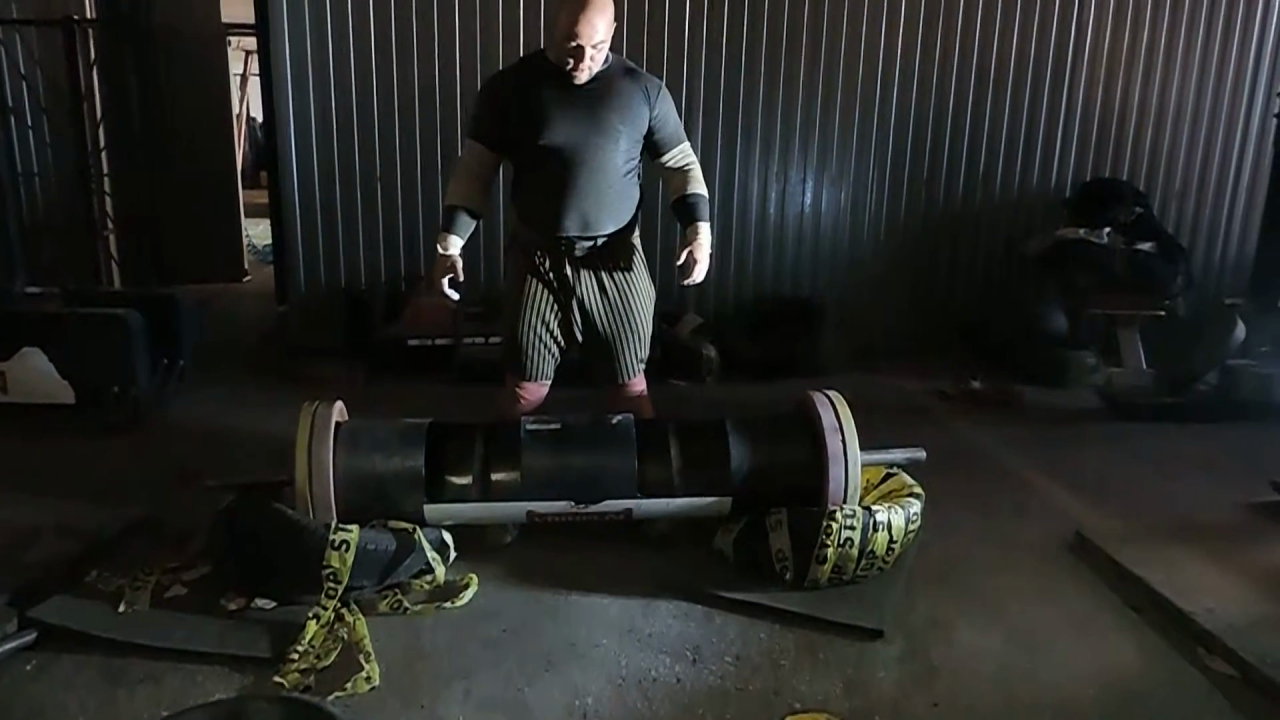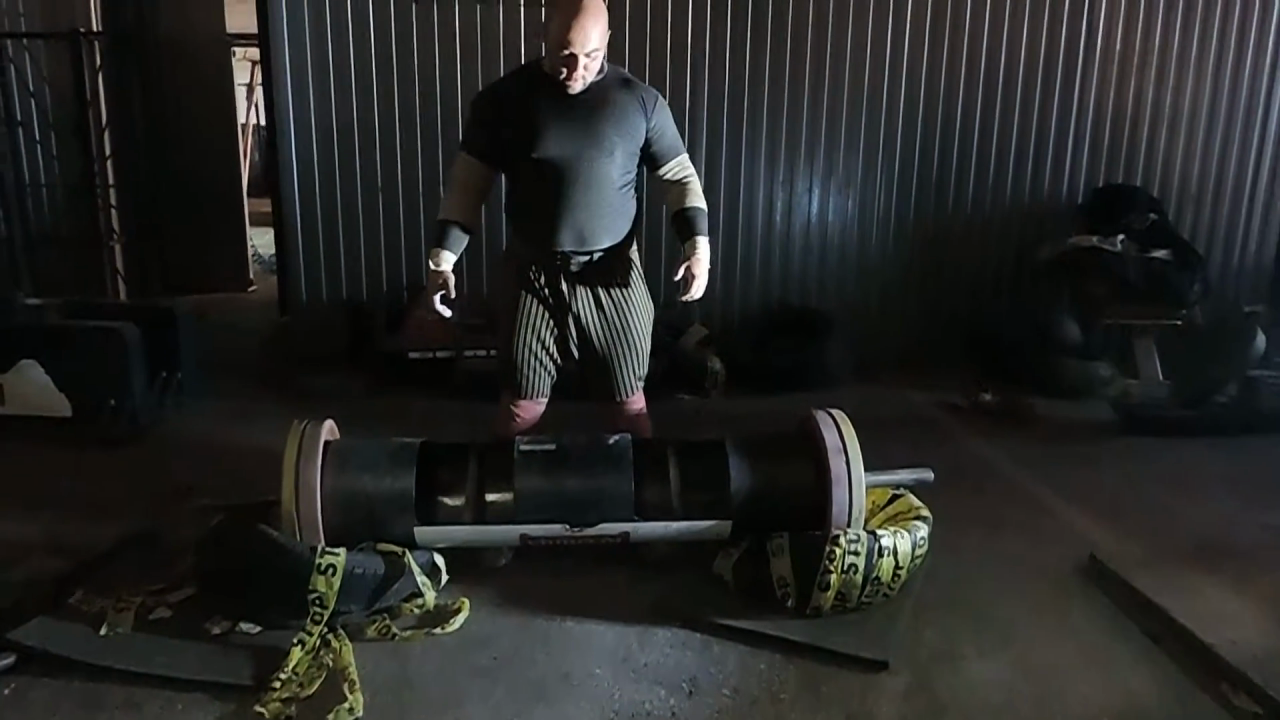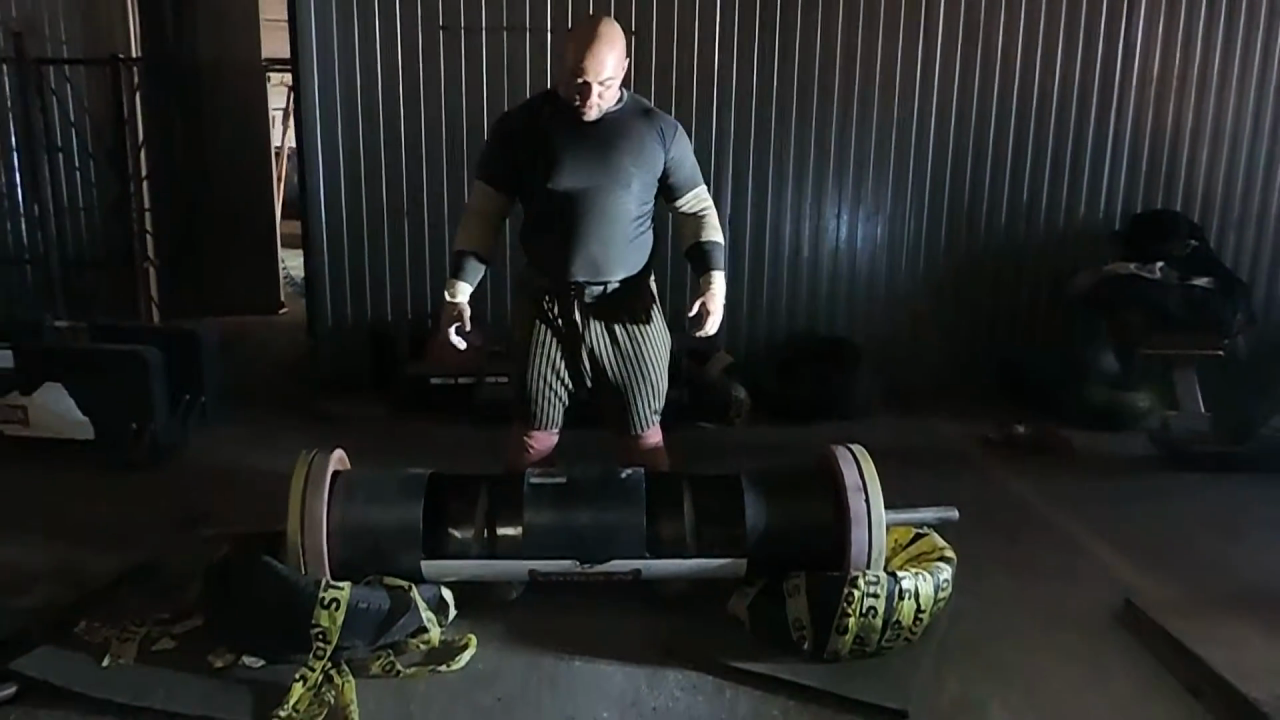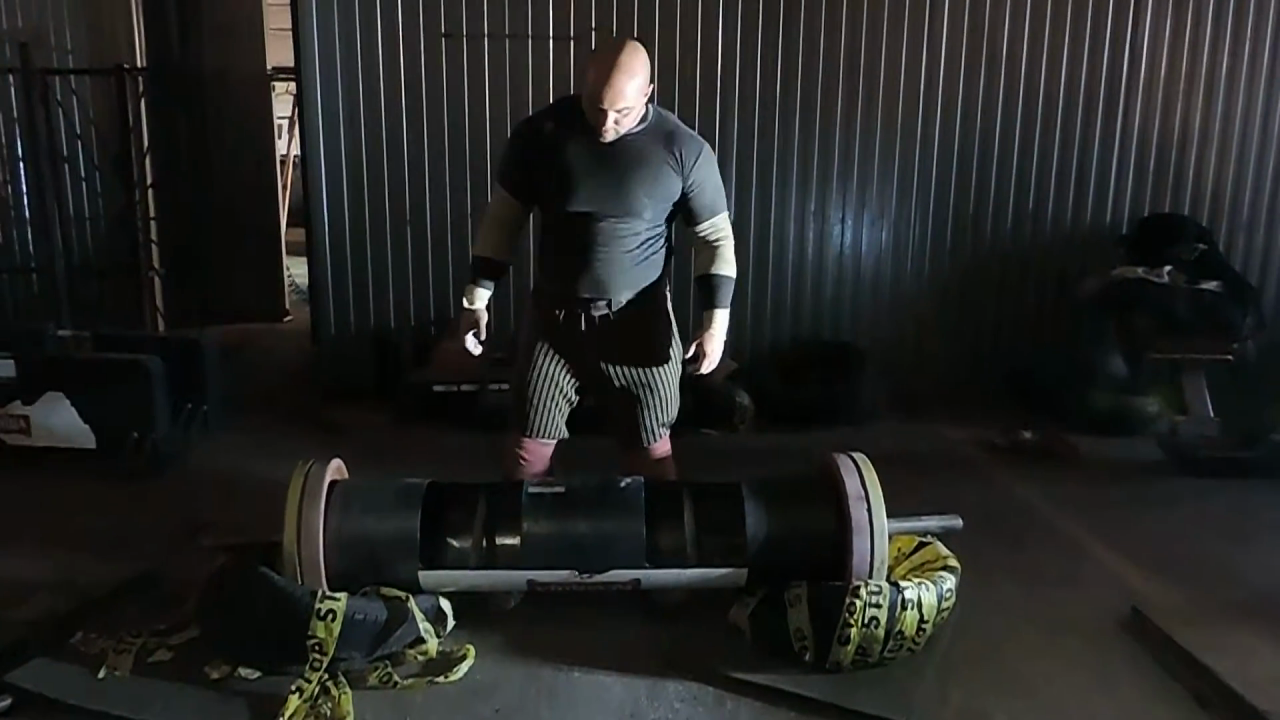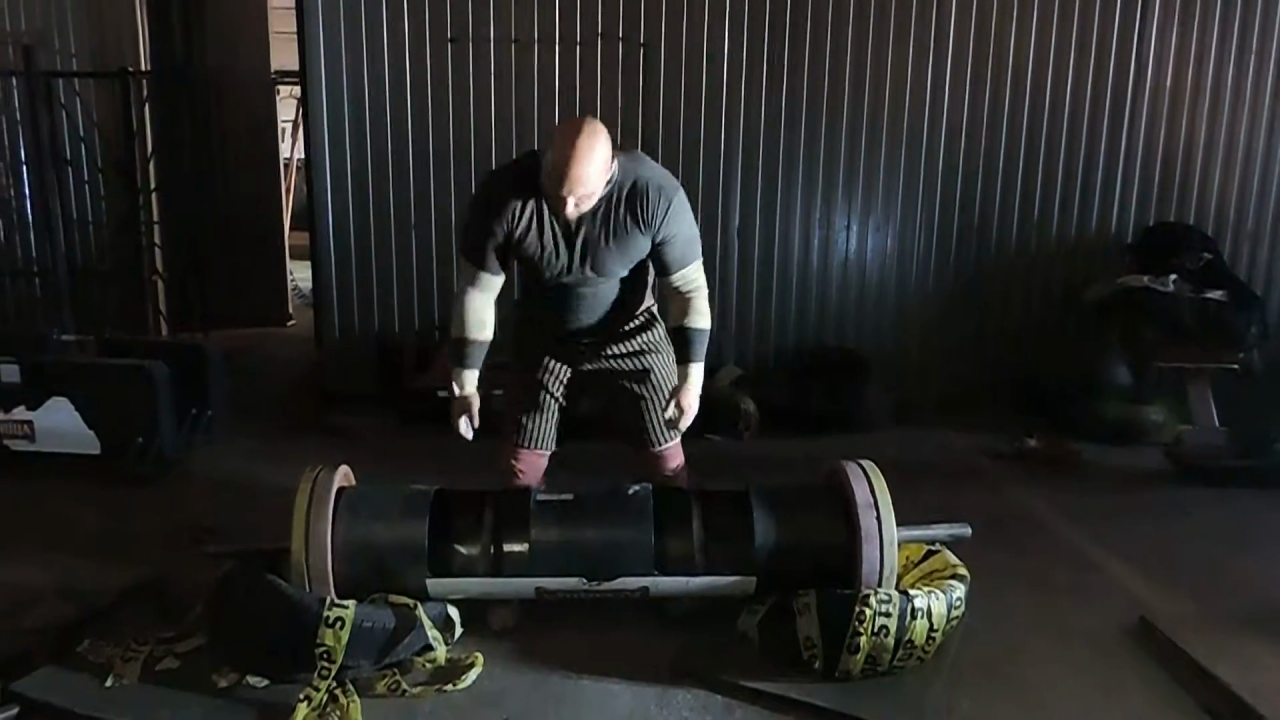
dt=0.4s
person 1, frame 1
left shoulder: (644, 89)
right shoulder: (510, 86)
left elbow: (680, 163)
right elbow: (474, 168)
left wrist: (699, 230)
right wrist: (450, 243)
left hip: (615, 260)
right hip: (537, 259)
left knee: (630, 380)
right knee: (526, 385)
person 1, frame 2
left shoulder: (640, 100)
right shoulder: (503, 98)
left elbow: (679, 176)
right elbow: (467, 183)
left wrist: (697, 244)
right wrist: (443, 259)
left hip: (612, 275)
right hip: (532, 274)
left knee: (629, 399)
right knee: (522, 404)
person 1, frame 3
left shoulder: (660, 130)
right shoulder: (520, 126)
left elbow: (695, 208)
right elbow: (484, 212)
left wrist: (713, 280)
right wrist: (459, 291)
left hip: (627, 306)
right hip: (544, 304)
left knee: (644, 434)
right knee: (535, 435)
person 1, frame 4
left shoulder: (684, 149)
right shoulder: (540, 133)
left elbow: (715, 238)
right elbow: (503, 217)
left wrist: (716, 320)
right wrist: (477, 296)
left hip: (639, 320)
right hip: (553, 315)
left knee: (651, 449)
right knee: (530, 445)
person 1, frame 5
left shoulder: (656, 194)
right shoulder: (503, 196)
left elbow: (689, 287)
right elbow: (477, 290)
left wrist: (691, 376)
right wrist: (466, 379)
left hip: (632, 335)
right hip: (542, 337)
left knee: (666, 457)
right knee: (523, 462)
